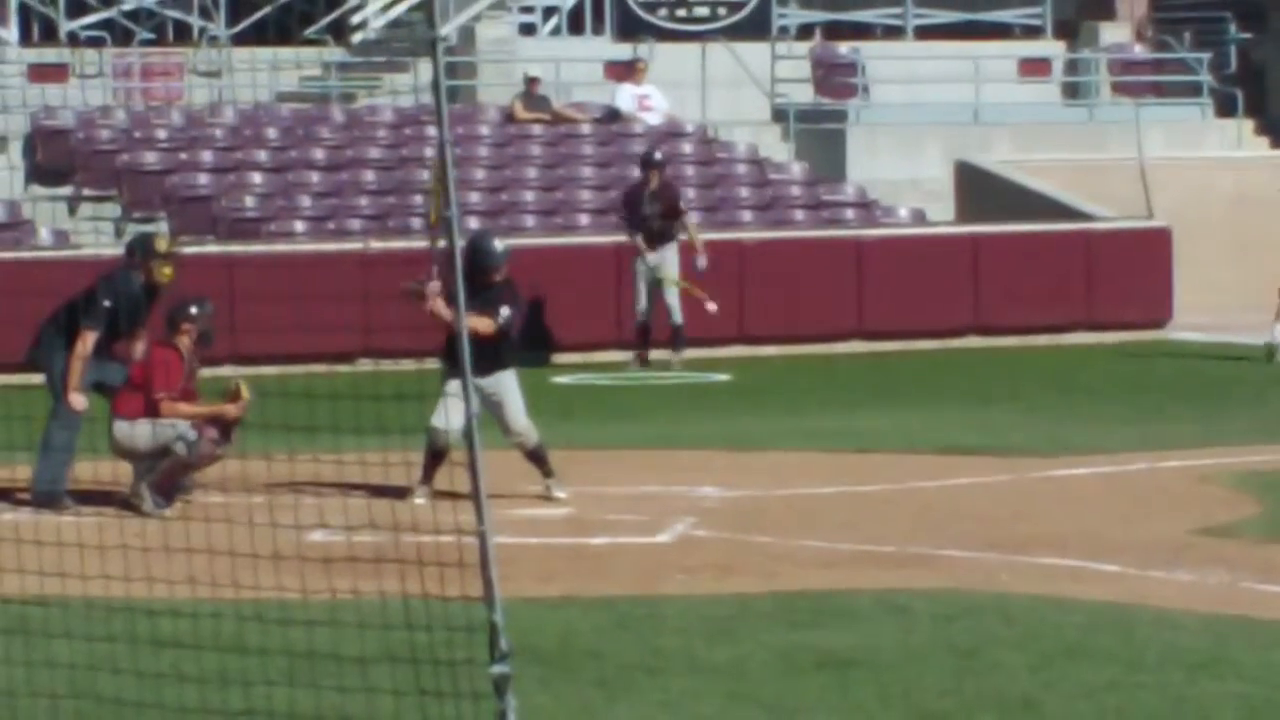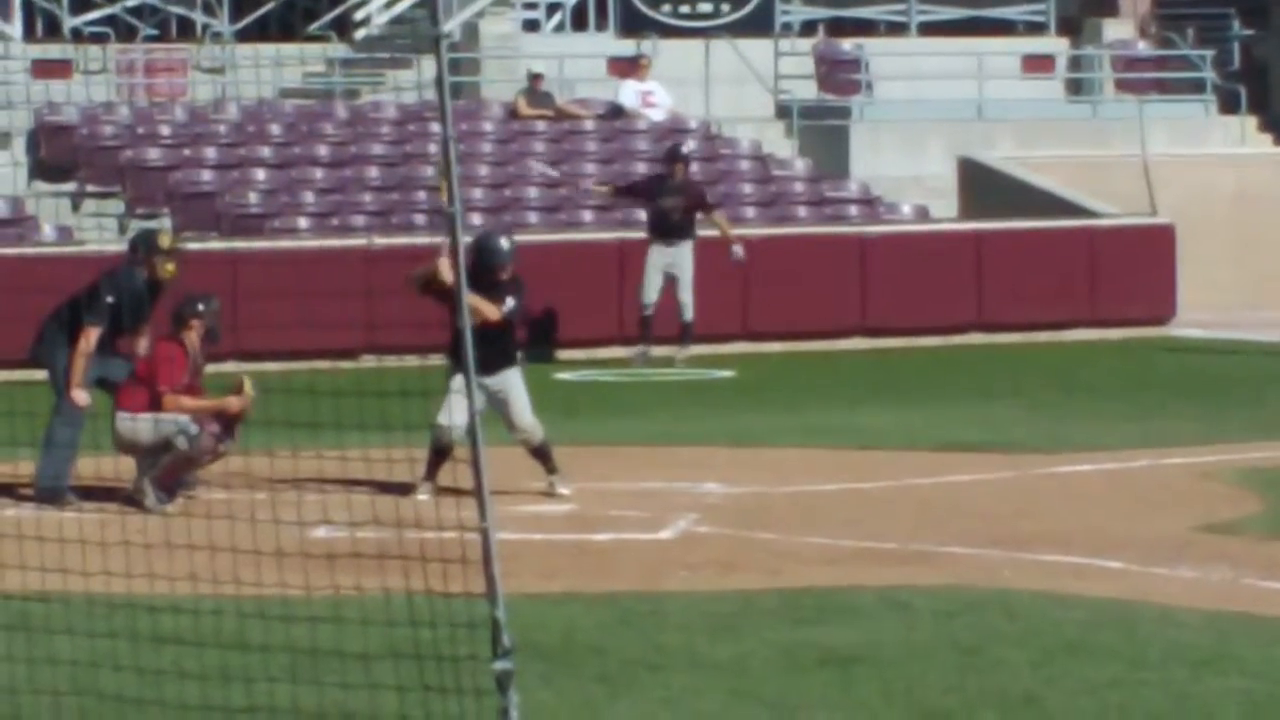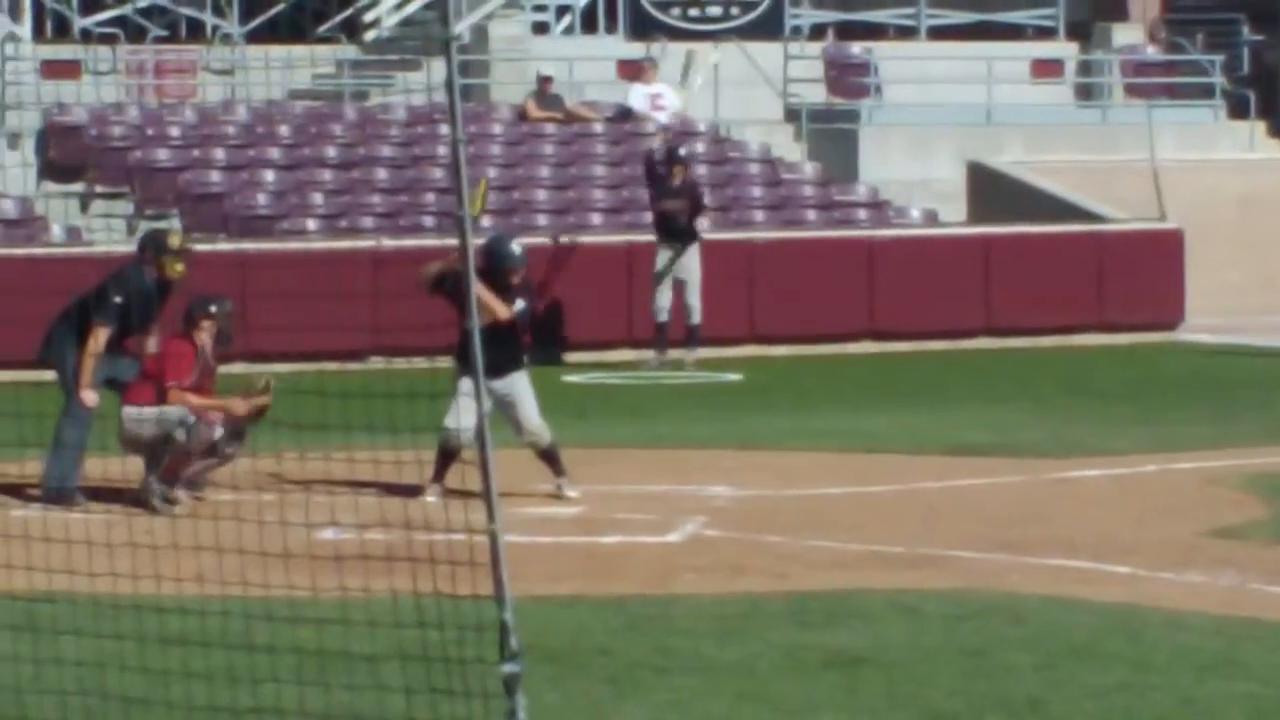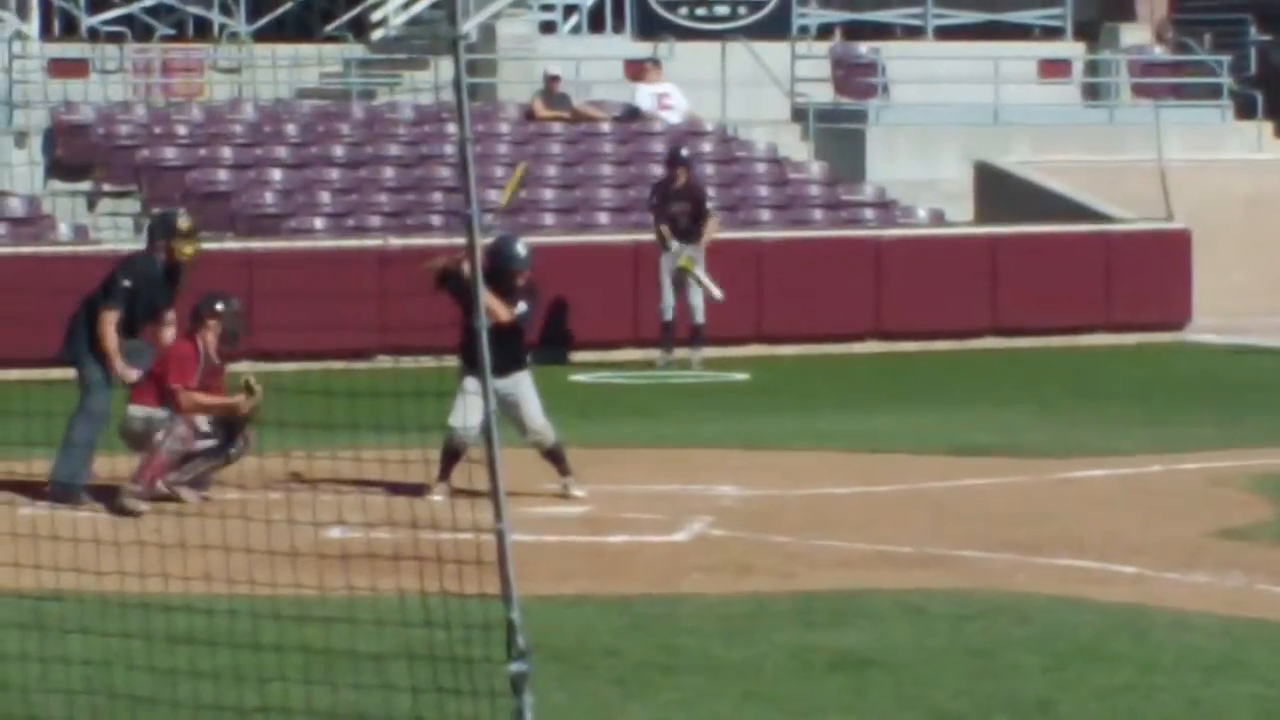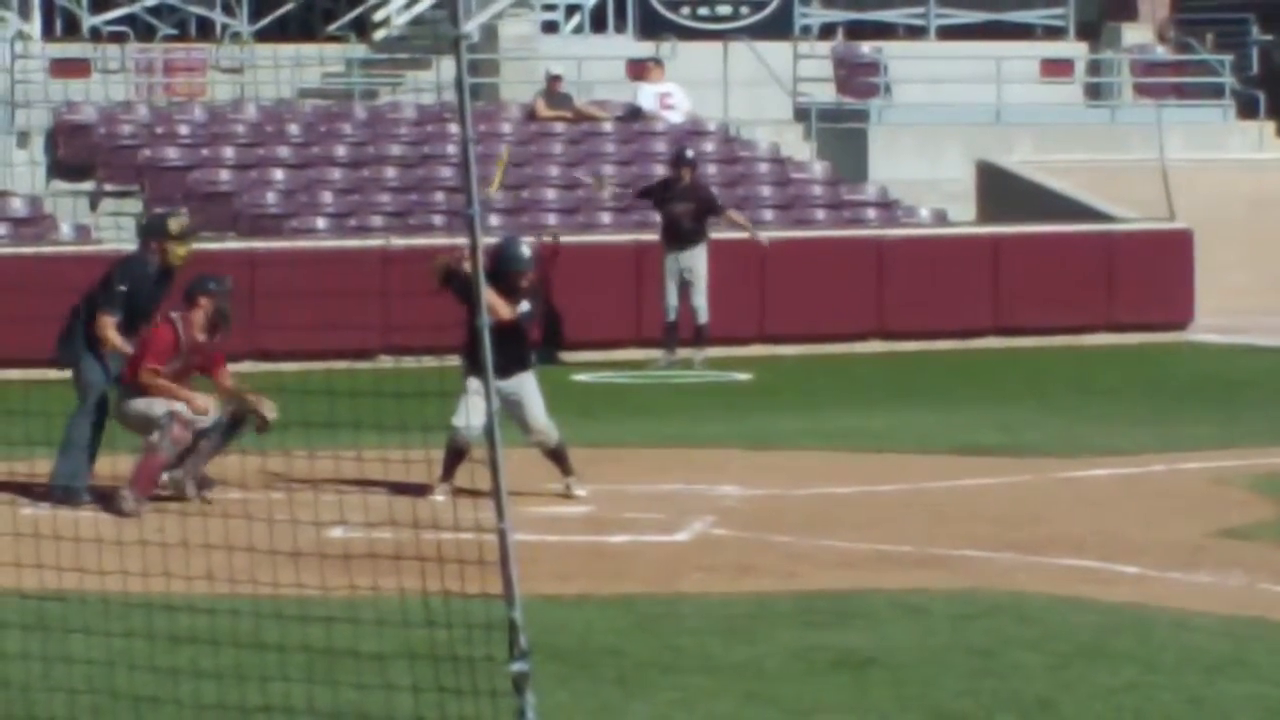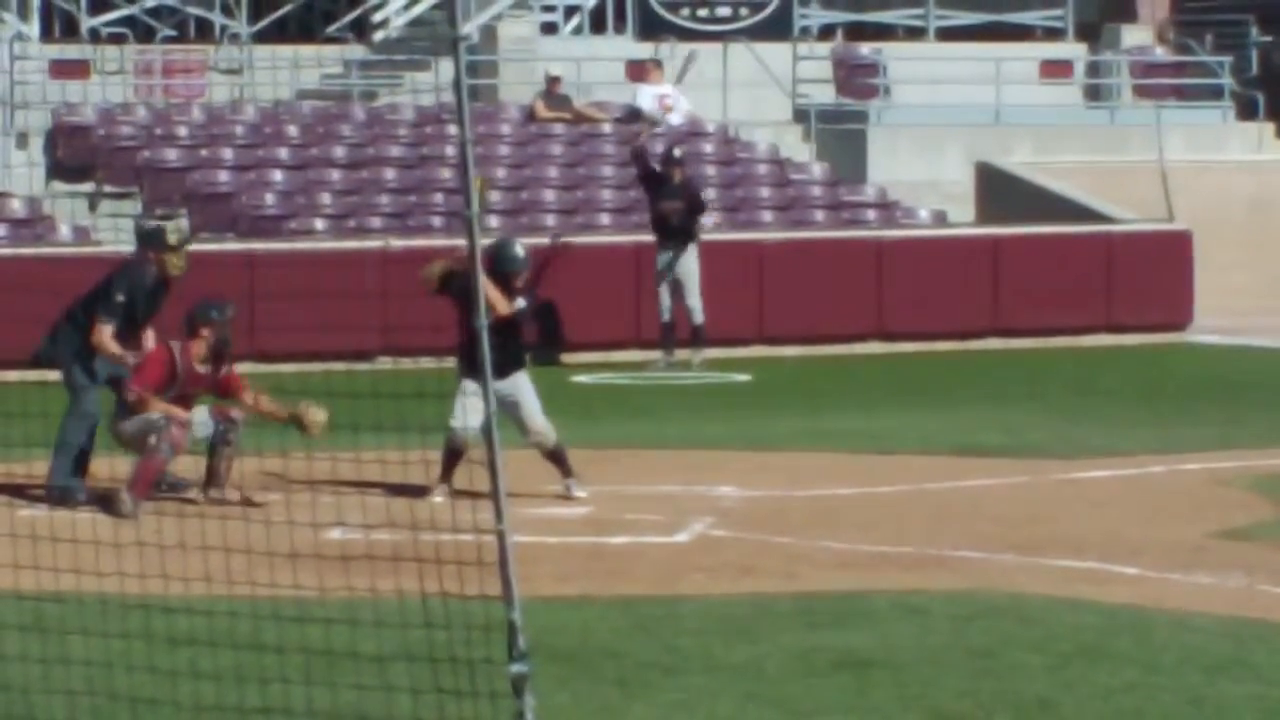
dt=0.3s
person 1, frame 1
left shoulder: (147, 288)
right shoulder: (112, 289)
left elbow: (137, 333)
right elbow: (84, 343)
right wrist: (73, 390)
left hip: (100, 351)
right hip: (62, 346)
right knee: (70, 410)
right ankle: (47, 489)
person 1, frame 2
left shoulder: (151, 284)
right shoulder: (115, 285)
left elbow: (141, 329)
right elbow: (87, 339)
right wrist: (76, 386)
left hip: (104, 347)
right hip: (65, 342)
right knee: (73, 406)
right ankle: (50, 485)
person 1, frame 3
left shoulder: (160, 284)
right shoulder: (123, 284)
left elbow: (149, 329)
right elbow: (97, 340)
right wrist: (84, 387)
left hip: (114, 347)
right hip: (75, 342)
right knee: (82, 406)
right ankle: (58, 485)
person 1, frame 4
left shoulder: (172, 269)
right shoulder: (133, 269)
left elbow: (165, 313)
right elbow: (106, 323)
right wrist: (119, 366)
left hip: (132, 339)
right hip: (94, 338)
right knee: (96, 404)
right ankle: (66, 482)
person 1, frame 5
left shoulder: (163, 270)
right shoulder: (128, 271)
right elbow: (104, 328)
right wrist: (135, 355)
left hip: (124, 342)
right hip: (90, 341)
right knee: (95, 404)
right ankle: (66, 483)
person 1, frame 6
left shoulder: (159, 280)
right shoulder: (127, 279)
right elbow: (100, 338)
right wrist: (132, 361)
left hip: (115, 345)
right hip: (78, 341)
right knee: (86, 404)
right ankle: (63, 484)
person 2, frame 1
left shoulder: (507, 289)
right shoulder: (453, 284)
left elbow: (489, 326)
left wrist: (446, 313)
right wrist: (430, 290)
left hip: (498, 372)
right hip: (459, 373)
left knee: (520, 428)
right knee: (442, 430)
left ankle: (550, 479)
right ankle: (424, 483)
person 2, frame 2
left shoulder: (512, 285)
right shoulder: (462, 279)
left elbow: (493, 313)
right elbow: (416, 280)
left wrist: (453, 283)
right wrist: (437, 268)
left hip: (503, 370)
right hip: (465, 371)
left knee: (525, 425)
right knee: (448, 428)
left ankle: (554, 476)
right ankle: (428, 480)
person 2, frame 3
left shoulder: (522, 290)
right shoulder: (463, 282)
left elbow: (503, 313)
right elbow: (425, 277)
left wrist: (472, 279)
right wrist: (453, 263)
left hip: (511, 374)
right hip: (472, 374)
left knee: (534, 428)
right knee: (457, 431)
left ankle: (562, 479)
right ankle: (436, 481)
person 2, frame 4
left shoulder: (525, 292)
right shoulder: (469, 281)
left elbow: (503, 315)
right elbow: (433, 269)
left wrist: (474, 279)
right wrist: (458, 260)
left hip: (514, 374)
right hip: (475, 374)
left knee: (538, 428)
right knee: (461, 430)
left ankle: (568, 478)
right ankle: (442, 481)
person 2, frame 5
left shoulder: (529, 293)
right shoulder: (475, 283)
left elbow: (505, 313)
right elbow: (439, 270)
left wrist: (476, 276)
right wrist: (461, 261)
left hip: (518, 375)
right hip: (479, 375)
left knee: (541, 428)
right knee: (464, 430)
left ankle: (570, 477)
right ankle: (444, 481)
person 2, frame 6
left shoulder: (521, 293)
right shoulder: (467, 283)
left elbow: (503, 308)
right elbow: (428, 276)
right wrist: (457, 263)
left hip: (512, 375)
right hip: (474, 377)
left knee: (539, 429)
right knee: (460, 431)
left ankle: (569, 478)
right ankle: (444, 482)
person 3, frame 1
left shoulder: (188, 359)
right shoulder: (165, 356)
left elbow: (190, 406)
right elbow: (166, 408)
left wrist: (226, 409)
right wrist: (218, 411)
left hip: (151, 430)
right hip: (129, 430)
left knee: (218, 436)
right knee: (199, 437)
left ankle: (158, 479)
right ankle: (148, 490)
person 3, frame 2
left shoulder: (193, 356)
right shoulder: (170, 351)
left elbow: (193, 402)
right elbow: (168, 402)
left wrist: (230, 405)
right wrist: (220, 404)
left hip: (156, 425)
right hip: (133, 425)
left knee: (222, 433)
right knee: (202, 431)
left ankle: (162, 477)
right ankle: (150, 486)
person 3, frame 3
left shoulder: (207, 358)
right shoulder: (180, 349)
left elbow: (209, 408)
right elbow: (175, 398)
left wrist: (251, 406)
right wrist: (225, 405)
left hip: (164, 428)
right hip: (138, 422)
left knee: (230, 438)
right knee: (200, 422)
left ankle: (170, 481)
right ankle: (158, 486)
person 3, frame 4
left shoulder: (216, 359)
right shoulder: (184, 350)
left elbow: (215, 408)
right elbow: (183, 400)
left wrist: (243, 404)
right wrist: (231, 402)
left hip: (176, 424)
right hip: (142, 420)
left knee: (236, 440)
right knee: (181, 427)
left ankle: (171, 481)
right ankle: (135, 492)
person 3, frame 5
left shoulder: (210, 337)
right shoulder: (169, 330)
left elbow: (222, 377)
right elbow: (145, 377)
left wrist: (248, 399)
right wrist: (189, 397)
left hip: (170, 398)
right hip: (136, 399)
left knee: (233, 415)
right knee: (176, 427)
left ankle: (180, 475)
right ankle: (132, 494)
person 3, frame 6
left shoulder: (216, 366)
right shoulder: (167, 357)
left elbow: (250, 398)
right elbow: (132, 395)
left wrist: (292, 415)
right wrist: (172, 410)
right hip: (132, 422)
left knee: (230, 418)
right knee: (175, 432)
left ankle: (215, 489)
right ankle: (128, 496)
person 4, frame 1
left shoulder: (669, 191)
right shoulder: (631, 194)
left elbow: (684, 220)
right elbow: (632, 228)
left wrist: (700, 250)
right wrist: (646, 251)
left hip: (667, 250)
right hip: (643, 254)
left knee: (672, 301)
right knee: (641, 306)
left ankle: (677, 353)
right ankle: (642, 354)
person 4, frame 2
left shoulder: (693, 188)
right shoulder: (651, 184)
left elbow: (712, 212)
right elbow: (624, 190)
left wrist: (733, 240)
right wrist: (599, 189)
left hip: (682, 248)
right hip: (657, 247)
left knee: (685, 299)
right knee: (647, 298)
left ankle: (683, 351)
right ankle: (644, 347)
person 4, frame 3
left shoulder: (693, 188)
right shoulder: (657, 182)
left elbow: (704, 211)
right elbow: (650, 162)
left hip: (688, 250)
right hip: (664, 250)
left knee: (693, 302)
right knee: (661, 304)
left ankle: (691, 353)
right ankle: (660, 352)
person 4, frame 4
left shoulder: (696, 190)
right shoulder: (659, 189)
left elbow: (711, 220)
right elbow: (659, 218)
left wrist: (700, 248)
right wrist: (673, 243)
left hip: (692, 250)
right hip: (668, 250)
left knee: (695, 302)
right knee: (666, 303)
left ankle: (697, 352)
right ankle: (666, 351)
person 4, frame 5
left shoulder: (701, 190)
right shoulder: (663, 188)
left elbow: (724, 211)
right elbow: (641, 193)
left wrist: (751, 230)
left hip: (695, 252)
right hip: (672, 252)
left knee: (699, 303)
right knee: (671, 303)
left ankle: (700, 352)
right ankle: (669, 351)
person 4, frame 6
left shoulder: (689, 187)
right shoulder: (653, 181)
left elbow: (702, 210)
right elbow: (638, 156)
left wrist: (705, 217)
left hip: (685, 250)
right hip: (663, 251)
left knee: (692, 301)
right knee: (664, 304)
left ankle: (698, 351)
right ankle: (667, 352)
